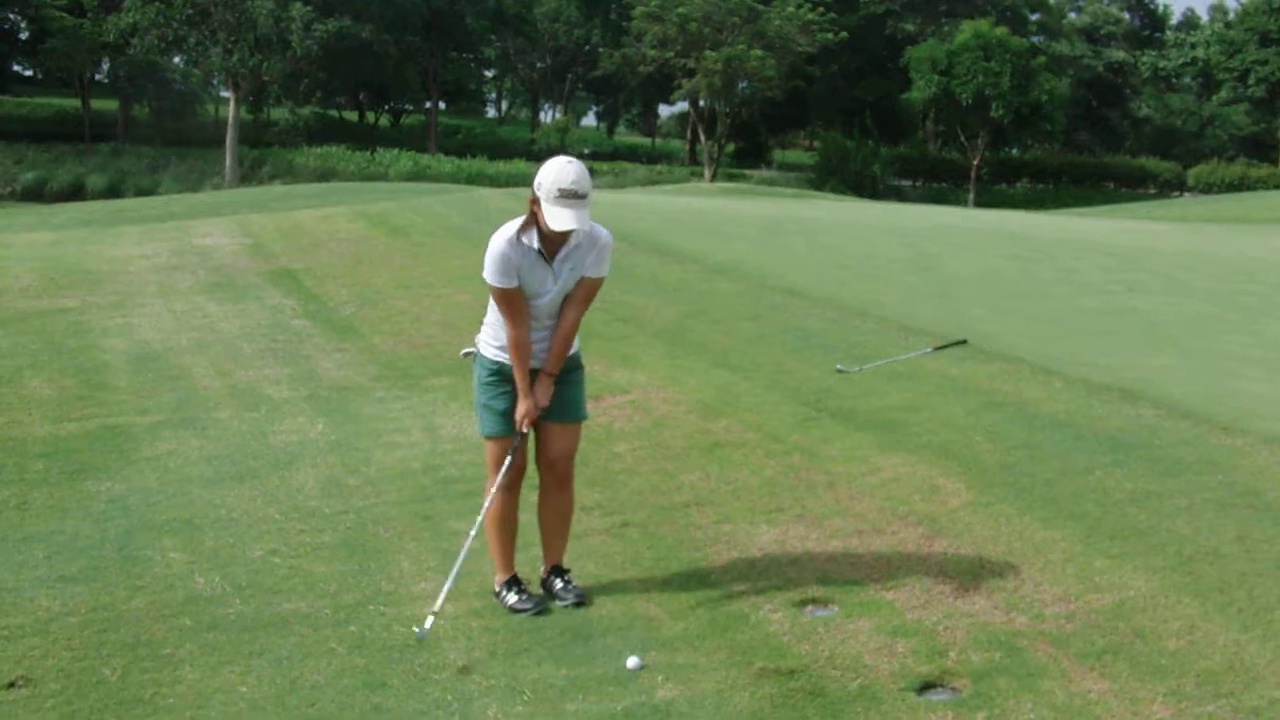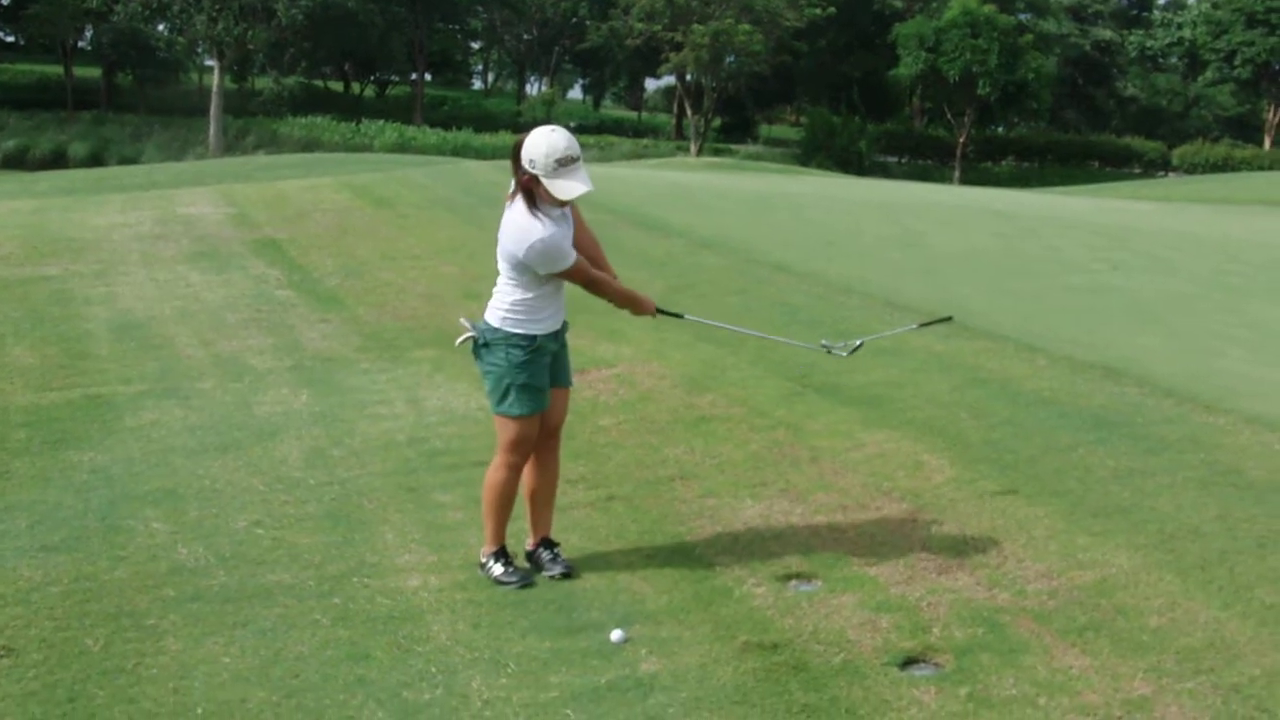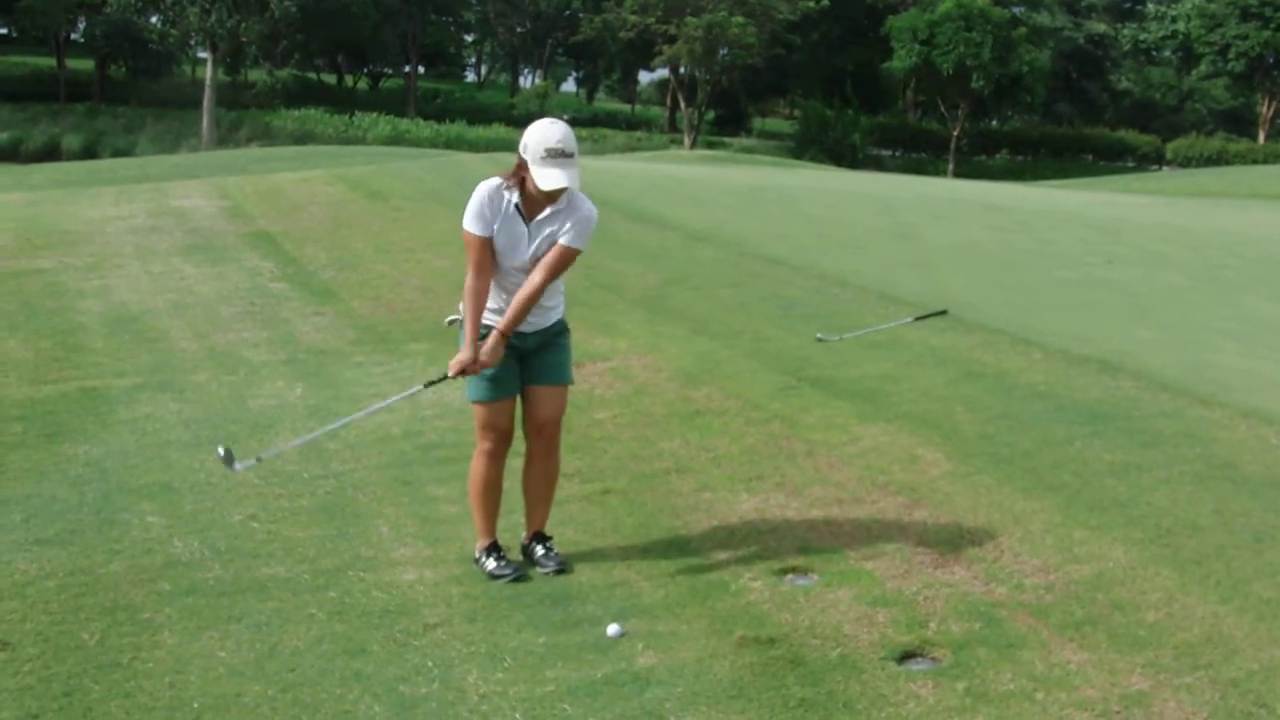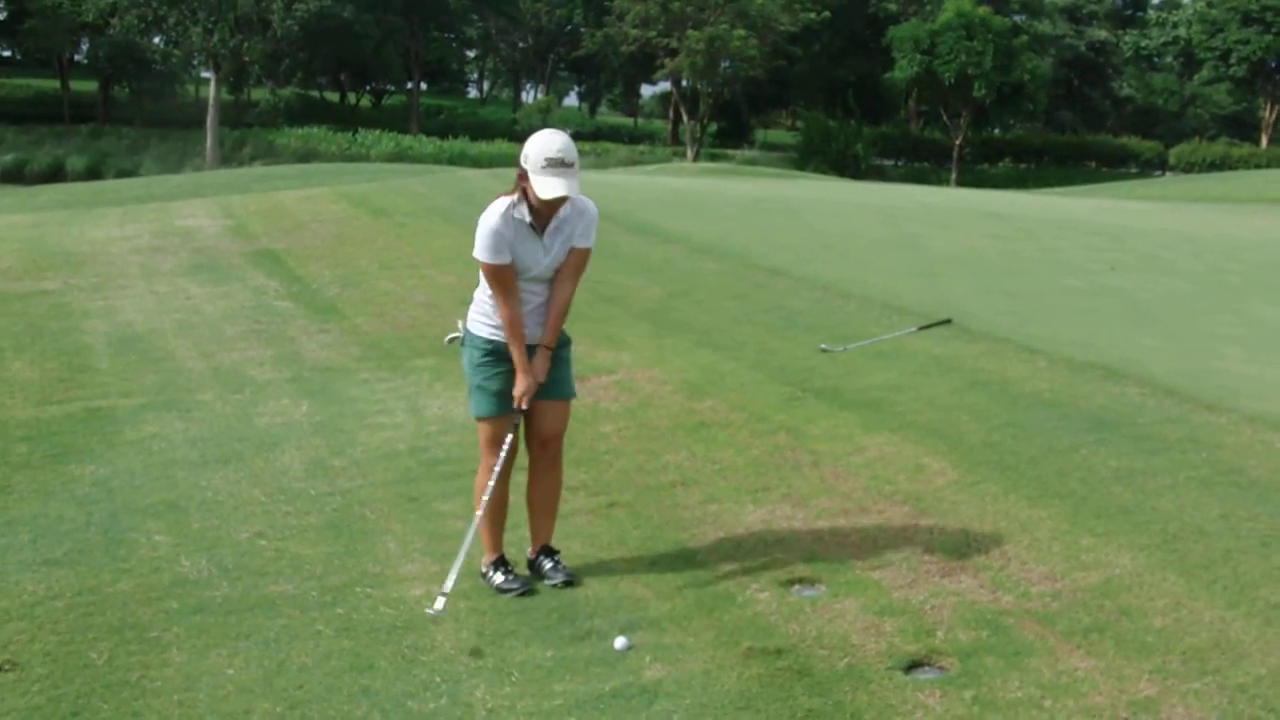
dt=1s
person 1, frame 1
left shoulder: (599, 243)
right shoulder: (506, 245)
left elbow: (572, 317)
right elbow: (515, 328)
left wrist: (548, 380)
right wrist: (523, 393)
left hip: (562, 366)
right hip: (501, 366)
left knee: (559, 470)
right knee: (507, 474)
left ankle: (554, 570)
right ankle: (505, 579)
person 1, frame 2
left shoulder: (546, 185)
right shoulder: (538, 236)
left elbow: (581, 233)
right elbow: (590, 281)
left wrist: (621, 288)
right wrist: (635, 302)
left hip: (547, 333)
right hip: (514, 344)
left knee: (548, 438)
right knee: (515, 449)
left ankle: (540, 542)
right ankle: (492, 552)
person 1, frame 3
left shoulder: (581, 214)
right shoulder: (488, 197)
left elbow: (539, 283)
right elbow: (477, 275)
left wrist: (501, 342)
right wrist: (471, 342)
left hip: (547, 330)
right hip: (492, 326)
left knee: (546, 434)
right knee: (494, 440)
left ankle: (535, 537)
right ankle: (486, 545)
person 1, frame 4
left shoulder: (585, 215)
right shoulder: (498, 221)
left elbow: (564, 290)
right elbow: (506, 304)
left wrist: (546, 354)
right wrist: (521, 369)
left hip: (549, 342)
right hip: (492, 344)
left knee: (549, 448)
right knee: (497, 457)
left ankle: (541, 550)
right ankle: (493, 560)
